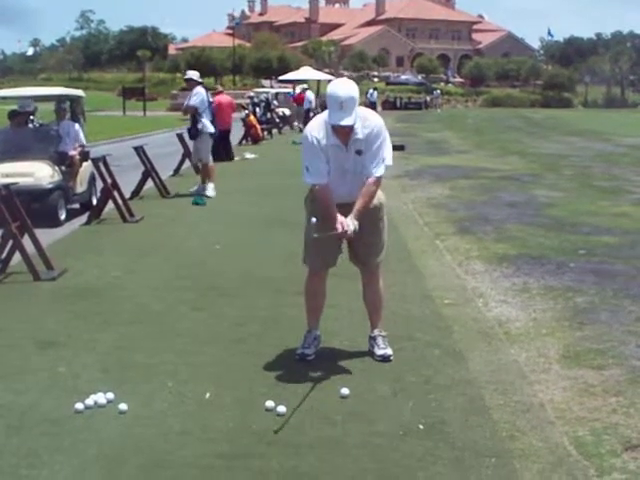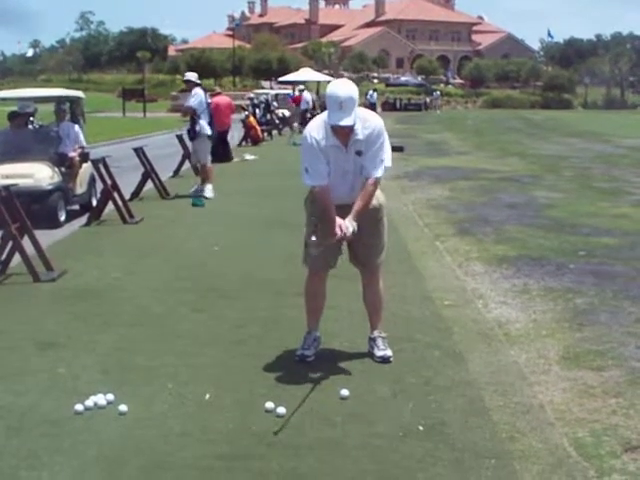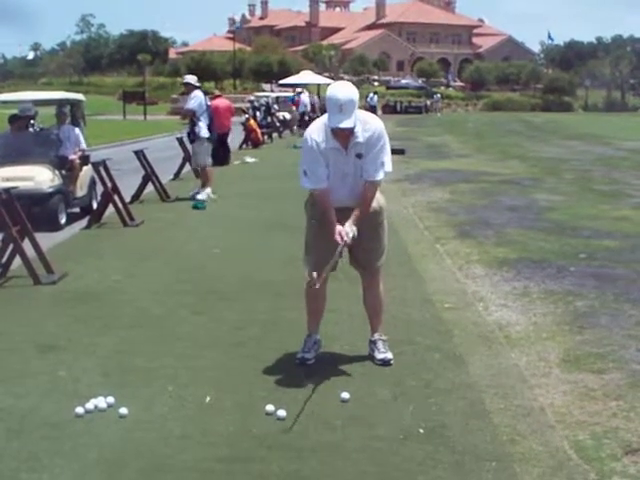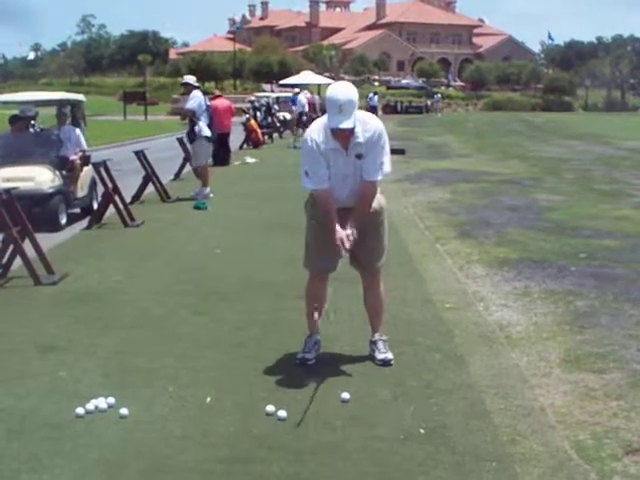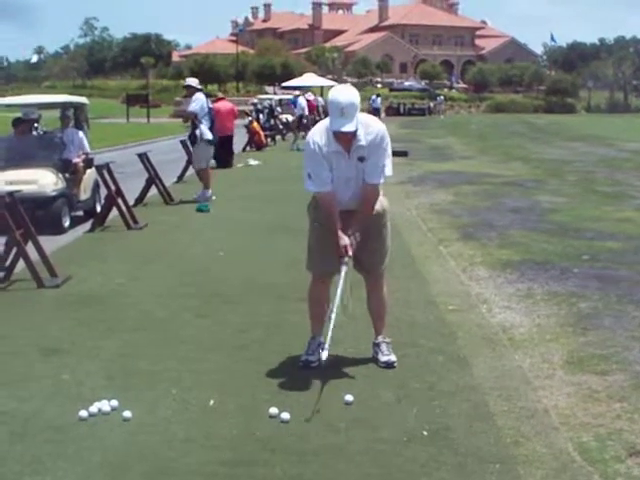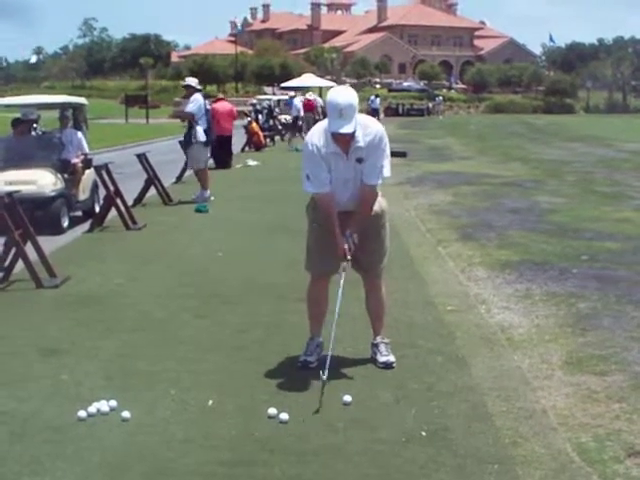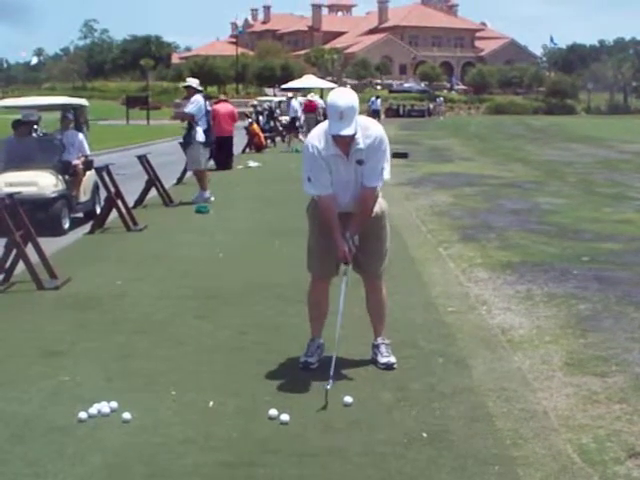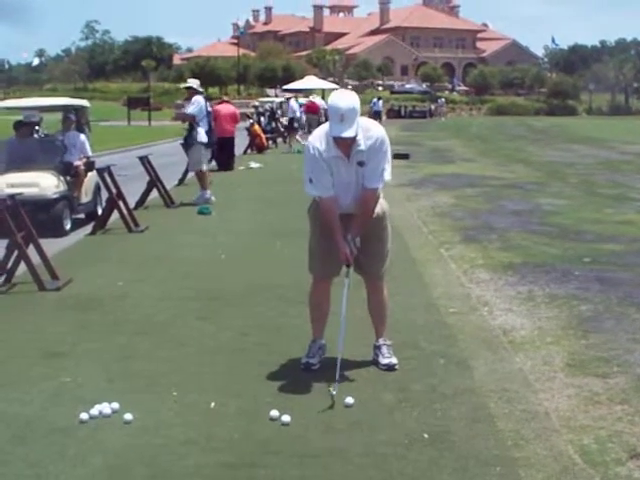
dt=0.1s
person 1, frame 1
left shoulder: (374, 125)
right shoulder: (313, 133)
left elbow: (374, 177)
right elbow: (320, 185)
left wrist: (354, 216)
right wrist: (335, 217)
left hip: (365, 203)
right hip: (325, 204)
left knee: (371, 270)
right knee: (317, 270)
left ankle: (376, 334)
right ankle: (312, 333)
person 1, frame 2
left shoulder: (374, 126)
right shoulder: (313, 134)
left elbow: (372, 179)
right elbow: (320, 186)
left wrist: (353, 218)
right wrist: (335, 221)
left hip: (365, 204)
right hip: (325, 205)
left knee: (371, 271)
right knee: (316, 270)
left ankle: (376, 335)
right ankle: (312, 334)
person 1, frame 3
left shoulder: (374, 129)
right shoulder: (313, 136)
left elbow: (372, 182)
right elbow: (319, 189)
left wrist: (353, 222)
right wrist: (334, 226)
left hip: (365, 207)
right hip: (325, 208)
left knee: (372, 274)
right knee: (317, 273)
left ankle: (377, 337)
right ankle: (312, 337)
person 1, frame 4
left shoulder: (374, 129)
right shoulder: (313, 137)
left elbow: (370, 184)
right elbow: (321, 190)
left wrist: (353, 225)
right wrist: (335, 228)
left hip: (365, 207)
right hip: (325, 208)
left knee: (372, 274)
right knee: (318, 274)
left ankle: (377, 338)
right ankle: (313, 337)
person 1, frame 5
left shoulder: (376, 132)
right shoulder: (316, 140)
left elbow: (372, 187)
right elbow: (324, 193)
left wrist: (355, 229)
right wrist: (338, 233)
left hip: (368, 209)
right hip: (328, 210)
left knee: (375, 277)
right knee: (321, 277)
left ankle: (380, 340)
right ankle: (316, 340)
person 1, frame 6
left shoulder: (375, 133)
right shoulder: (314, 141)
left elbow: (370, 188)
right elbow: (323, 194)
left wrist: (353, 230)
right wrist: (337, 235)
left hip: (367, 210)
right hip: (327, 211)
left knee: (373, 277)
right knee: (319, 276)
left ankle: (379, 341)
right ankle: (315, 340)
person 1, frame 7
left shoulder: (375, 135)
right shoulder: (315, 143)
left elbow: (370, 190)
right elbow: (324, 197)
left wrist: (354, 232)
right wrist: (338, 238)
left hip: (367, 211)
right hip: (327, 212)
left knee: (374, 278)
right knee: (320, 278)
left ankle: (380, 342)
right ankle: (315, 341)
person 1, frame 8
left shoulder: (376, 136)
right shoulder: (316, 144)
left elbow: (371, 191)
right elbow: (326, 198)
left wrist: (355, 234)
right wrist: (339, 240)
left hip: (369, 212)
right hip: (328, 213)
left knee: (375, 279)
right knee: (321, 278)
left ankle: (381, 343)
right ankle: (317, 342)
person 2, frame 1
left shoulder: (199, 91)
right shoulder: (194, 92)
left elbow: (191, 109)
right elbow: (185, 111)
left wrist: (186, 108)
right wrist: (188, 108)
left hip: (204, 129)
right hip: (198, 129)
left knee: (206, 158)
right knee: (201, 159)
left ankle: (211, 186)
right ankle: (203, 185)
person 2, frame 2
left shoulder: (197, 92)
right shoulder: (193, 93)
left elbow: (188, 110)
right elbow: (184, 112)
left wrist: (185, 110)
right wrist: (186, 110)
left hip: (203, 131)
right hip: (197, 131)
left knee: (204, 160)
right knee: (199, 160)
left ankle: (209, 187)
right ankle: (202, 186)
person 2, frame 3
left shoulder: (196, 94)
right shoulder: (193, 96)
left elbow: (188, 112)
right elbow: (184, 115)
left wrist: (185, 112)
right wrist: (186, 113)
left hip: (202, 133)
right hip: (197, 133)
left knee: (204, 163)
right knee: (199, 163)
left ankle: (207, 190)
right ankle: (203, 188)
person 2, frame 4
left shoulder: (196, 94)
right shoulder: (193, 96)
left elbow: (188, 112)
right elbow: (184, 116)
left wrist: (184, 113)
right wrist: (184, 114)
left hip: (202, 133)
right hip: (197, 133)
left knee: (201, 163)
right knee: (197, 163)
left ankle: (205, 189)
right ankle: (203, 188)
person 2, frame 5
left shoulder: (198, 97)
right shoulder: (195, 99)
left elbow: (190, 114)
right elbow: (186, 118)
left wrist: (185, 115)
right wrist: (186, 116)
left hip: (203, 136)
right hip: (199, 136)
left knee: (203, 165)
right knee: (200, 166)
left ankle: (207, 192)
right ankle: (205, 191)
person 2, frame 6
left shoulder: (196, 98)
right shoulder: (193, 99)
left elbow: (187, 115)
right elbow: (184, 116)
left wrist: (179, 114)
right wrist: (181, 114)
left hip: (199, 137)
right hip: (196, 136)
left knee: (200, 165)
right knee: (198, 166)
left ankle: (205, 193)
right ankle: (204, 192)
person 2, frame 7
left shoulder: (197, 99)
right shoulder: (193, 100)
left elbow: (187, 115)
right elbow: (184, 116)
left wrist: (178, 114)
right wrist: (181, 114)
left hip: (199, 137)
right hip: (196, 137)
left knee: (199, 166)
right knee: (196, 166)
left ankle: (205, 193)
right ankle: (204, 192)
person 2, frame 8
left shoulder: (197, 99)
right shoulder: (192, 101)
left elbow: (188, 116)
right elbow: (184, 117)
left wrist: (179, 115)
right wrist: (182, 115)
left hip: (199, 138)
right hip: (195, 138)
left knee: (199, 167)
right knee: (198, 167)
left ankle: (206, 193)
right ankle: (205, 193)
